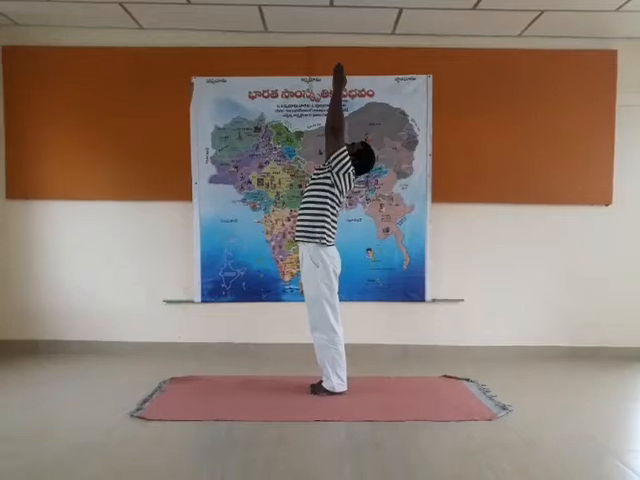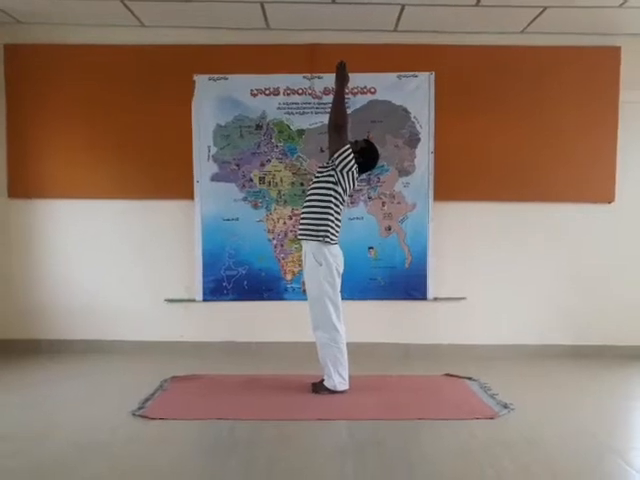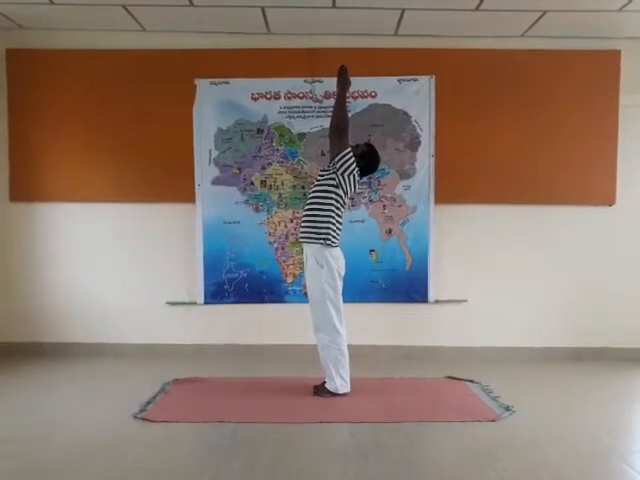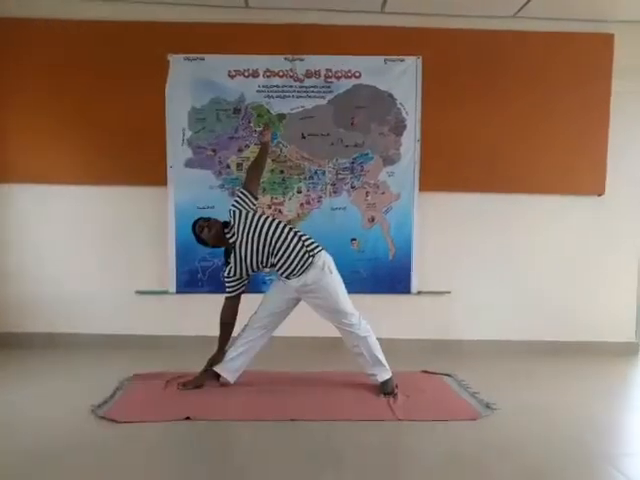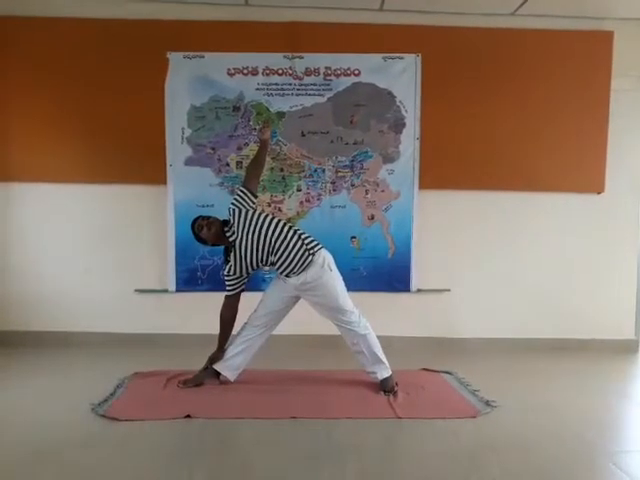
dt=0.7s
person 1, frame 1
left shoulder: (343, 173)
right shoulder: (334, 172)
left elbow: (334, 130)
right elbow: (334, 133)
left wrist: (337, 90)
right wrist: (337, 91)
left hip: (319, 255)
right hip: (315, 253)
left knee: (326, 321)
right knee: (322, 321)
left ankle: (335, 382)
right ankle: (332, 378)
person 1, frame 2
left shoulder: (346, 171)
right shoulder: (338, 171)
left elbow: (337, 128)
right elbow: (337, 130)
left wrist: (340, 87)
right wrist: (339, 89)
left hip: (322, 253)
right hip: (318, 252)
left knee: (328, 319)
right knee: (324, 319)
left ankle: (337, 381)
right ankle: (334, 377)
person 1, frame 3
left shoulder: (347, 174)
right shoulder: (338, 174)
left elbow: (338, 132)
right elbow: (337, 135)
left wrist: (341, 92)
right wrist: (341, 92)
left hip: (323, 256)
right hip: (318, 255)
left knee: (329, 321)
right knee: (325, 321)
left ankle: (338, 384)
right ankle: (335, 379)
person 1, frame 4
left shoulder: (239, 214)
right shoulder: (234, 265)
left elbow: (253, 176)
right elbow: (230, 308)
left wrist: (265, 145)
right wrist: (219, 353)
left hip: (315, 267)
right hip: (290, 280)
left knee: (350, 323)
right knee: (257, 326)
left ankle: (384, 376)
right ankle: (219, 372)
person 1, frame 5
left shoulder: (238, 212)
right shoulder: (233, 264)
left elbow: (252, 176)
right elbow: (230, 305)
left wrist: (264, 143)
right wrist: (219, 350)
left hip: (315, 264)
right hip: (288, 279)
left knee: (350, 320)
right knee: (257, 324)
left ankle: (384, 374)
right ankle: (218, 370)
